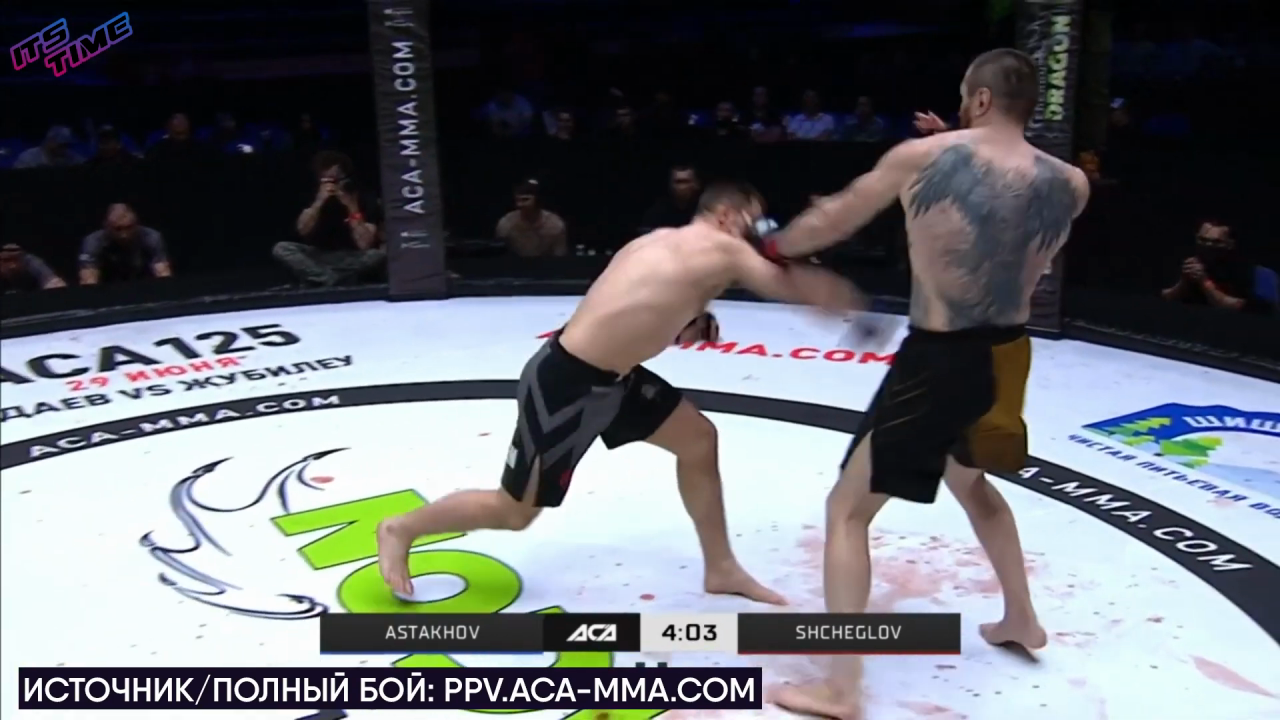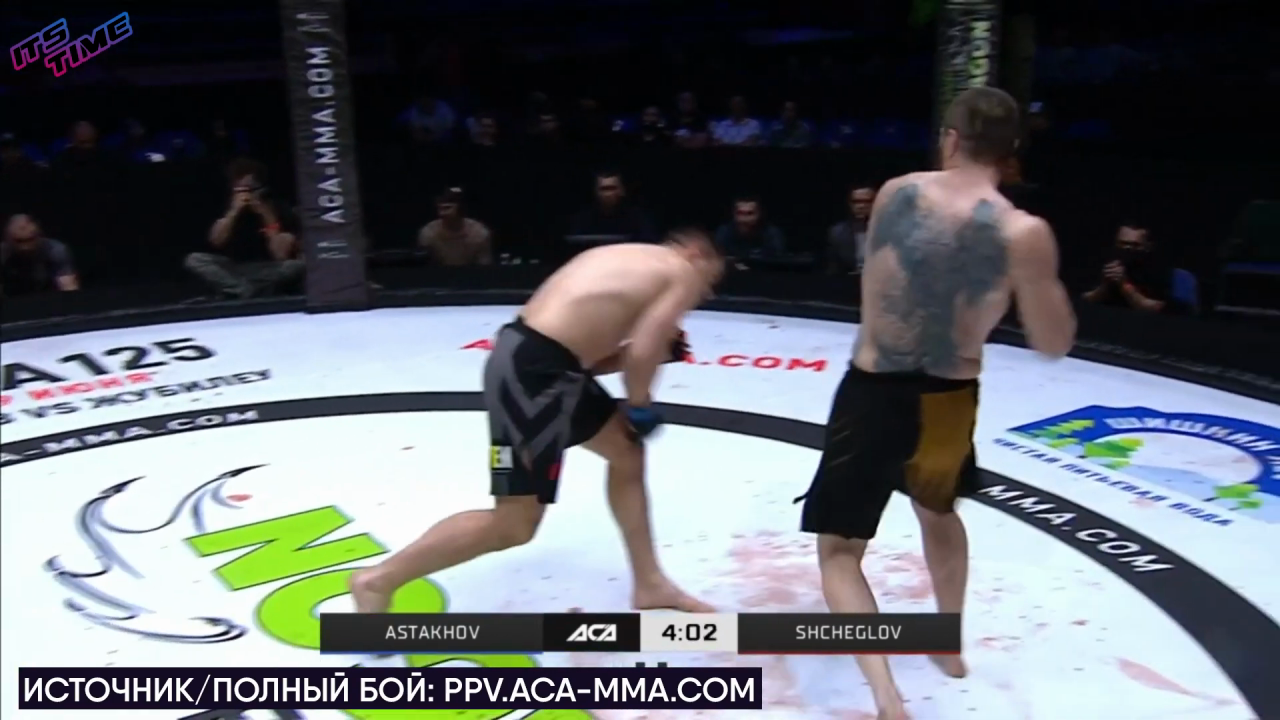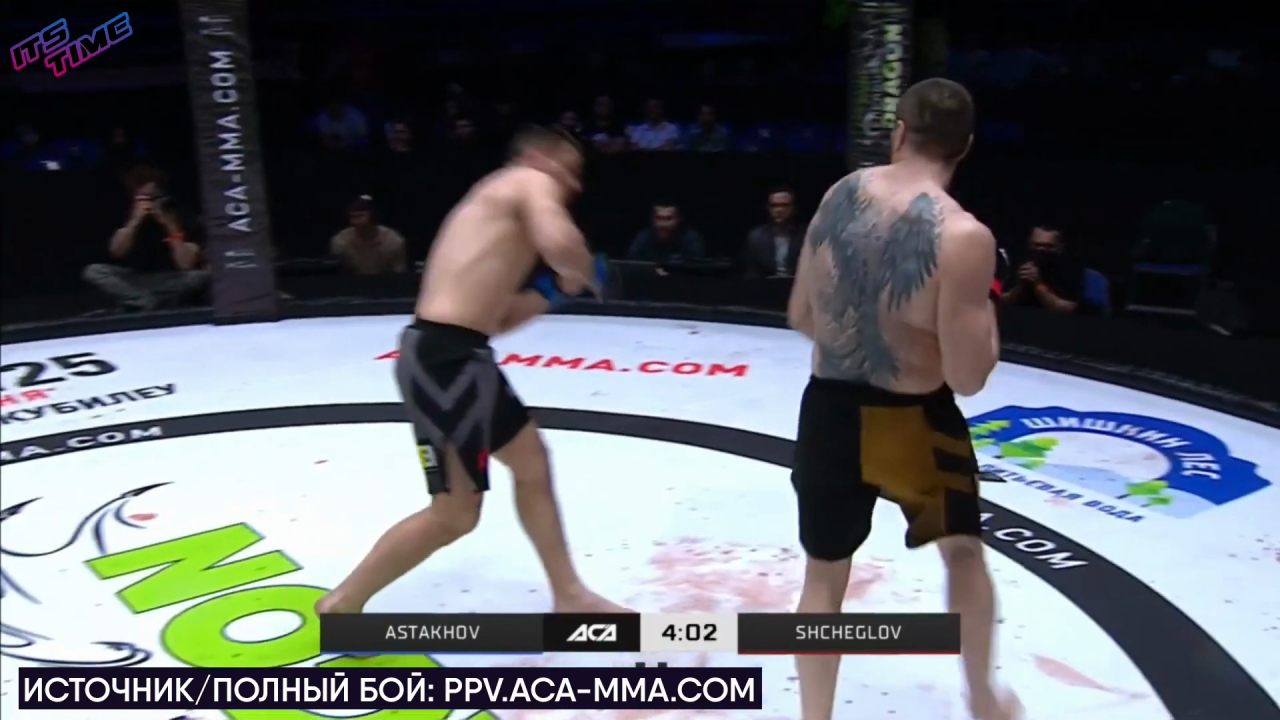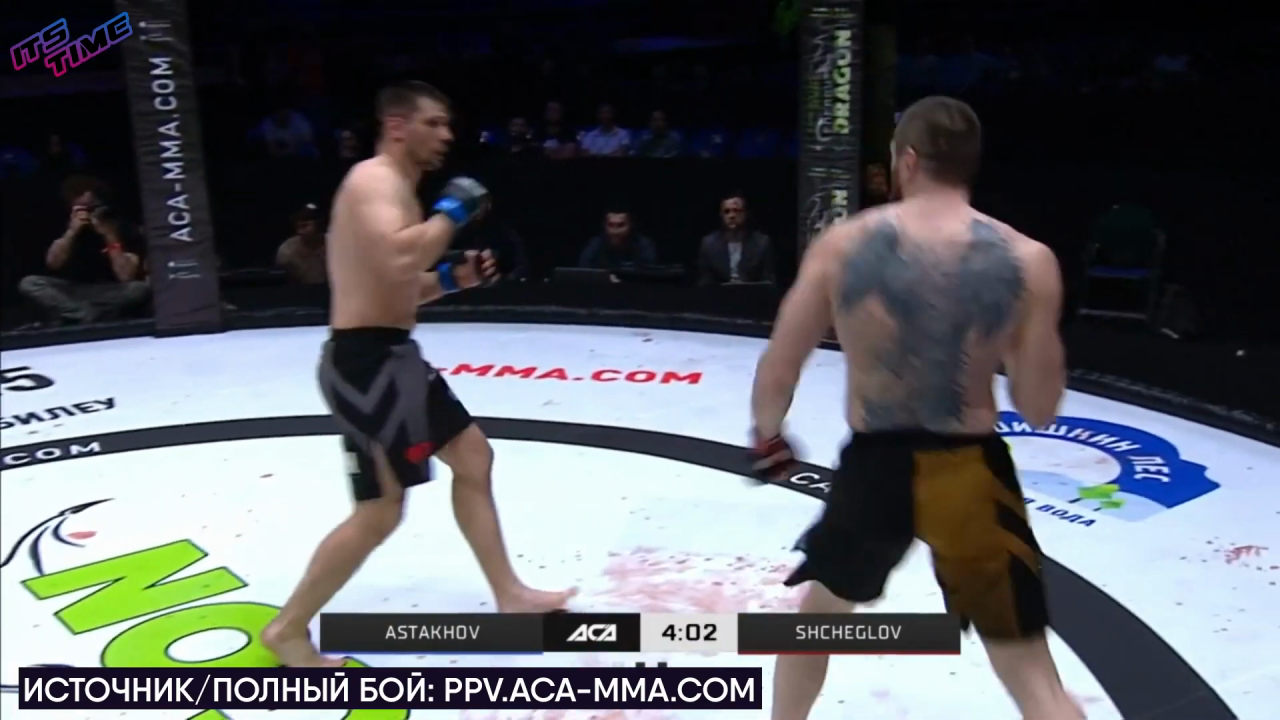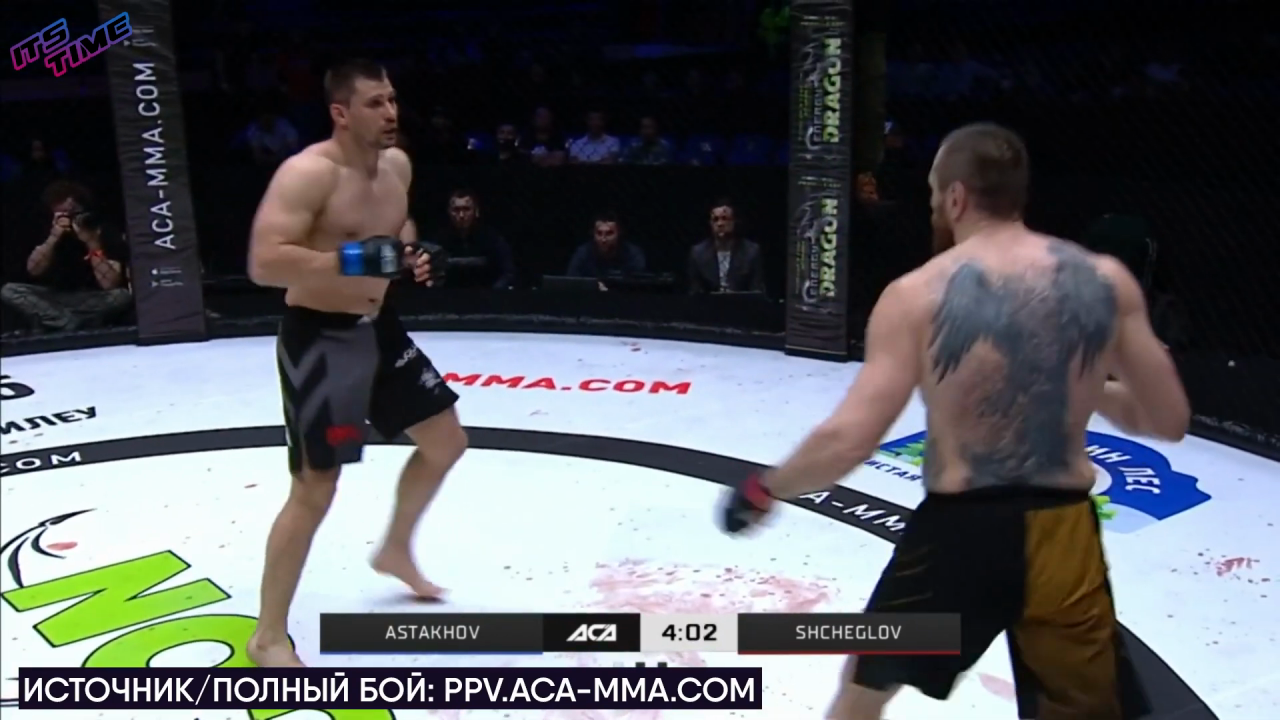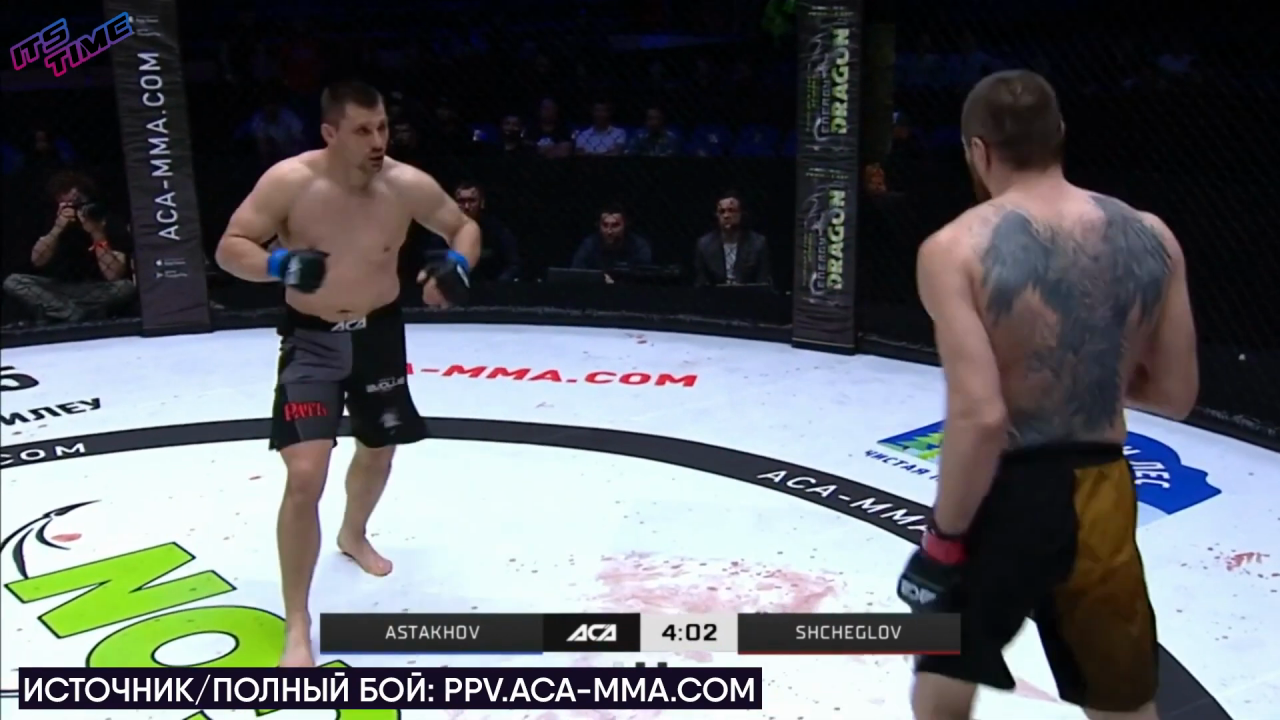
dt=0.2s
person 1, frame 1
left shoulder: (924, 156)
right shoulder: (1069, 184)
left elbow: (834, 219)
left wrist: (777, 244)
left hip: (939, 364)
right hip: (1006, 358)
left knee: (848, 511)
right knee: (970, 480)
right ankle: (1021, 620)
person 1, frame 2
left shoulder: (894, 195)
right shoulder: (1024, 234)
right elbow: (1053, 343)
left hip: (870, 402)
right hip: (949, 406)
left knee: (837, 553)
right knee: (938, 513)
right ankle: (947, 647)
person 1, frame 3
left shoulder: (840, 195)
right shoulder: (963, 236)
left elbow: (802, 316)
right elbow: (968, 375)
right wrist: (986, 295)
left hip: (829, 414)
right hip: (914, 423)
left knee: (824, 577)
right knee: (964, 555)
person 1, frame 4
left shoulder: (842, 243)
right shoulder: (1026, 261)
left elbow: (778, 366)
right elbow: (1041, 409)
left wrist: (766, 436)
left hip: (874, 468)
right hip: (971, 476)
left knee: (820, 612)
person 1, frame 5
left shoulder: (916, 296)
right shoulder: (1107, 281)
left elbow: (849, 438)
right elbow: (1168, 419)
left wrist: (762, 490)
left hip: (956, 534)
right hip: (1062, 536)
person 1, frame 6
left shoulder: (956, 248)
right shoulder: (1152, 238)
left elbow: (978, 418)
right elbow: (1175, 396)
left wrist: (944, 541)
left hip: (1003, 506)
right hip: (1103, 503)
person 2, frame 1
left shoulder: (668, 244)
right shoulder: (720, 251)
right elbow: (787, 284)
left wrist: (683, 326)
right wrist: (850, 299)
left hip: (607, 375)
right hip: (567, 385)
left knee: (699, 439)
right knee: (514, 512)
left ankle: (722, 568)
right ankle: (401, 529)
person 2, frame 2
left shoulder: (619, 257)
right shoulder: (679, 272)
right elbow: (642, 351)
left wrist: (658, 350)
right wrist: (642, 410)
left hip: (546, 364)
right hip: (533, 371)
left knee: (628, 451)
right knee: (513, 525)
left ankle: (651, 585)
right ankle: (378, 582)
person 2, frame 3
left shoulder: (506, 198)
right shoulder: (529, 182)
right elbow: (559, 241)
left wrist: (552, 287)
right wrist: (588, 272)
left hip: (457, 351)
right hip: (444, 360)
left knee: (533, 462)
right knee: (455, 516)
left ankle: (569, 592)
right ankle: (341, 605)
person 2, frame 4
left shoulder: (396, 185)
right shoulder: (373, 180)
right elbow: (399, 260)
left wrist: (452, 276)
right wrist: (452, 211)
left hip: (390, 354)
right hip: (366, 361)
left knee: (475, 458)
right knee: (379, 514)
left ankle: (510, 593)
right ankle: (287, 628)
person 2, frame 5
left shoulder: (396, 165)
right shoulder: (306, 173)
right elbow: (264, 263)
left wrist: (411, 254)
right wrist: (354, 259)
left hip: (377, 329)
right hip: (318, 340)
left knee: (446, 441)
right knee: (313, 494)
left ankle: (396, 550)
right ankle: (268, 638)
person 2, frame 6
left shoulder: (410, 185)
right shoulder: (289, 179)
left elbow: (464, 228)
right elbow: (229, 248)
left wrist: (455, 266)
right wrist: (280, 264)
left hip: (378, 333)
right hip: (311, 338)
left knee: (377, 455)
right knee: (305, 477)
left ankle: (353, 533)
right ankle: (297, 624)
